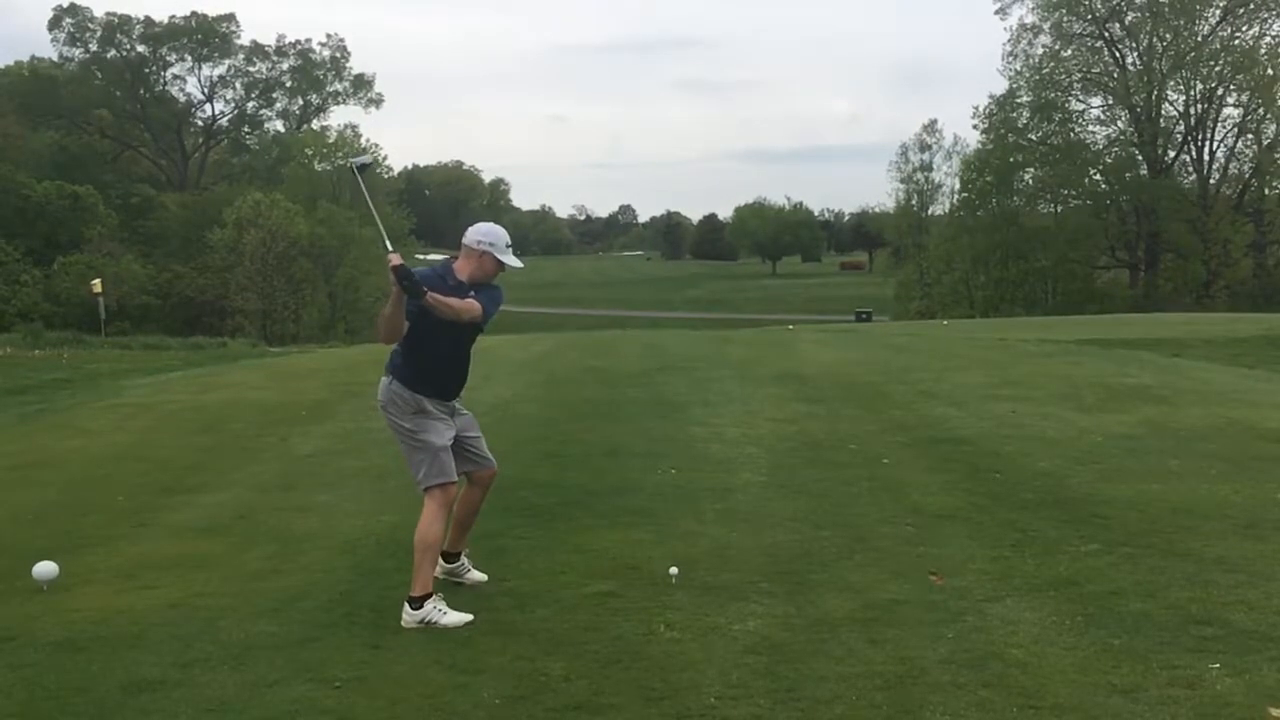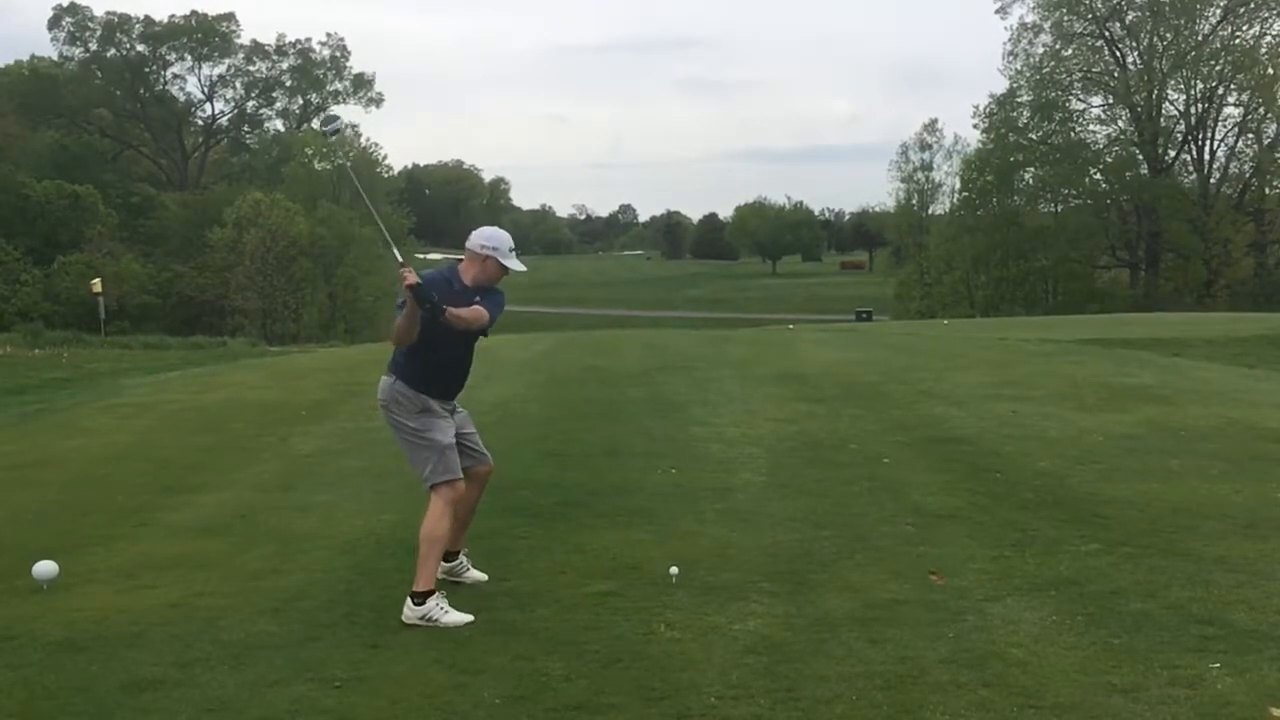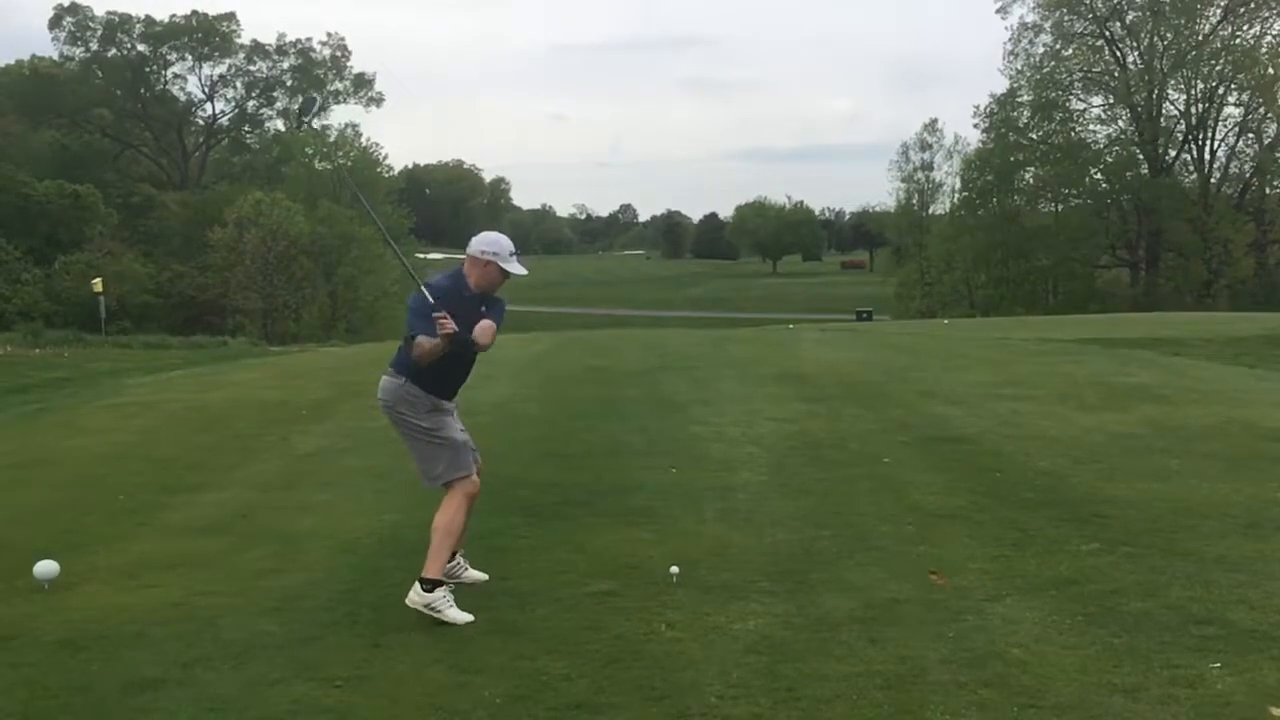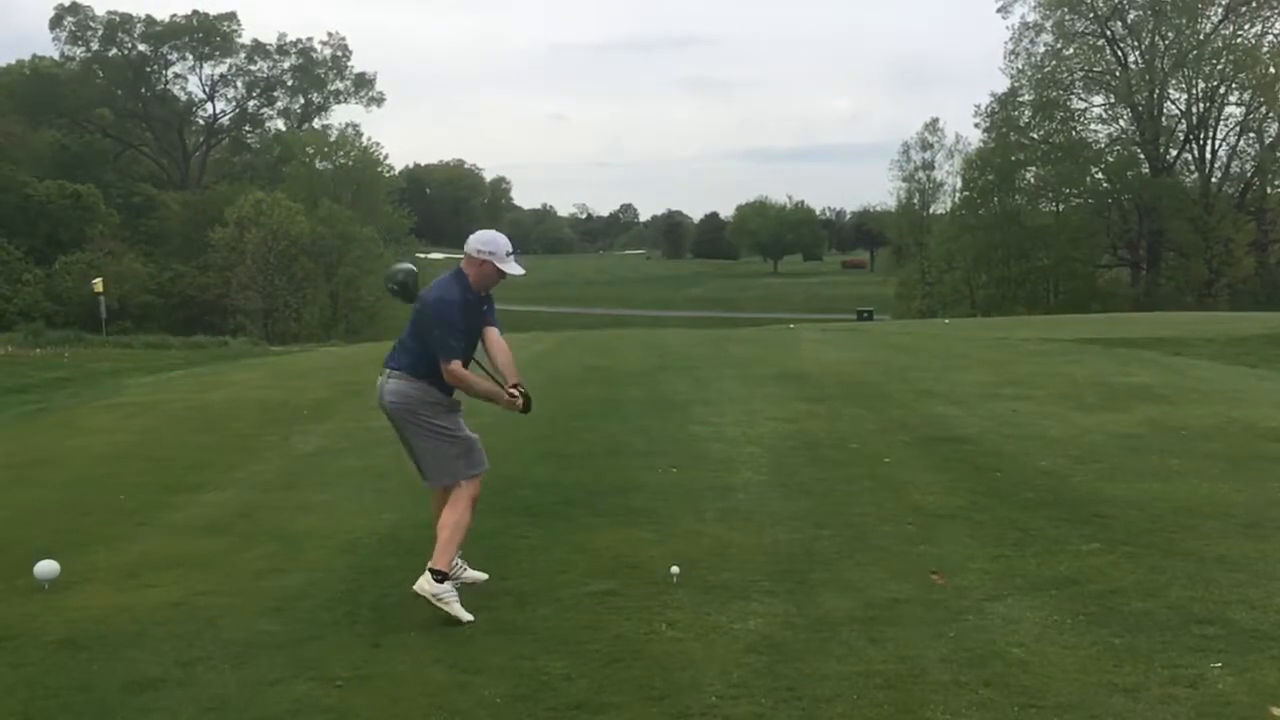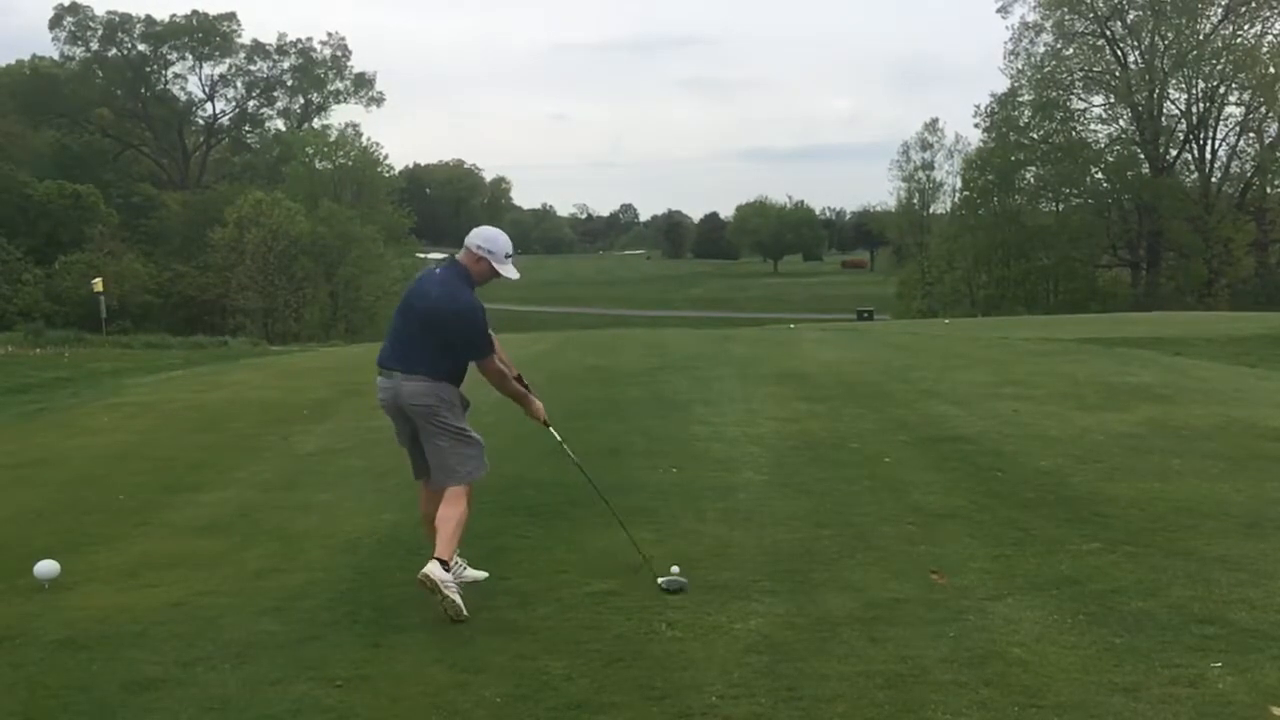
dt=0.5s
person 1, frame 1
left shoulder: (488, 293)
right shoulder: (423, 278)
left elbow: (464, 312)
right elbow: (388, 335)
left wrist: (422, 294)
right wrist: (399, 290)
left hip: (445, 399)
right hip: (409, 398)
left knee: (484, 472)
right knee: (442, 491)
left ankle: (451, 558)
right ankle: (419, 604)
person 1, frame 2
left shoulder: (491, 296)
right shoulder: (429, 283)
left elbow: (473, 320)
right elbow: (400, 340)
left wrist: (439, 310)
right wrist: (413, 304)
left hip: (442, 398)
right hip: (409, 397)
left knee: (479, 469)
right knee: (449, 489)
left ankle: (450, 558)
right ankle: (421, 600)
person 1, frame 3
left shoulder: (492, 303)
right shoulder: (434, 293)
left elbow: (485, 335)
right elbow: (419, 353)
left wrist: (466, 341)
right wrist: (443, 342)
left hip: (434, 397)
right hip: (411, 395)
left knee: (469, 468)
right knee: (464, 484)
left ankle: (448, 560)
right ankle: (429, 588)
person 1, frame 4
left shoulder: (479, 298)
right shoulder: (445, 299)
left elbow: (495, 341)
right elbow: (452, 372)
left wrist: (513, 386)
right wrist: (500, 396)
left hip: (399, 389)
right hip: (418, 394)
left knee: (446, 475)
right knee: (466, 484)
left ankle: (446, 561)
right ankle: (436, 577)
person 1, frame 5
left shoulder: (438, 274)
right shoulder: (461, 303)
left elbow: (484, 334)
right elbow: (489, 368)
left wrist: (518, 376)
right wrist: (526, 400)
left hip: (390, 385)
right hip: (429, 391)
left knee: (431, 477)
right knee: (457, 484)
left ankle: (445, 559)
right ankle: (440, 565)
